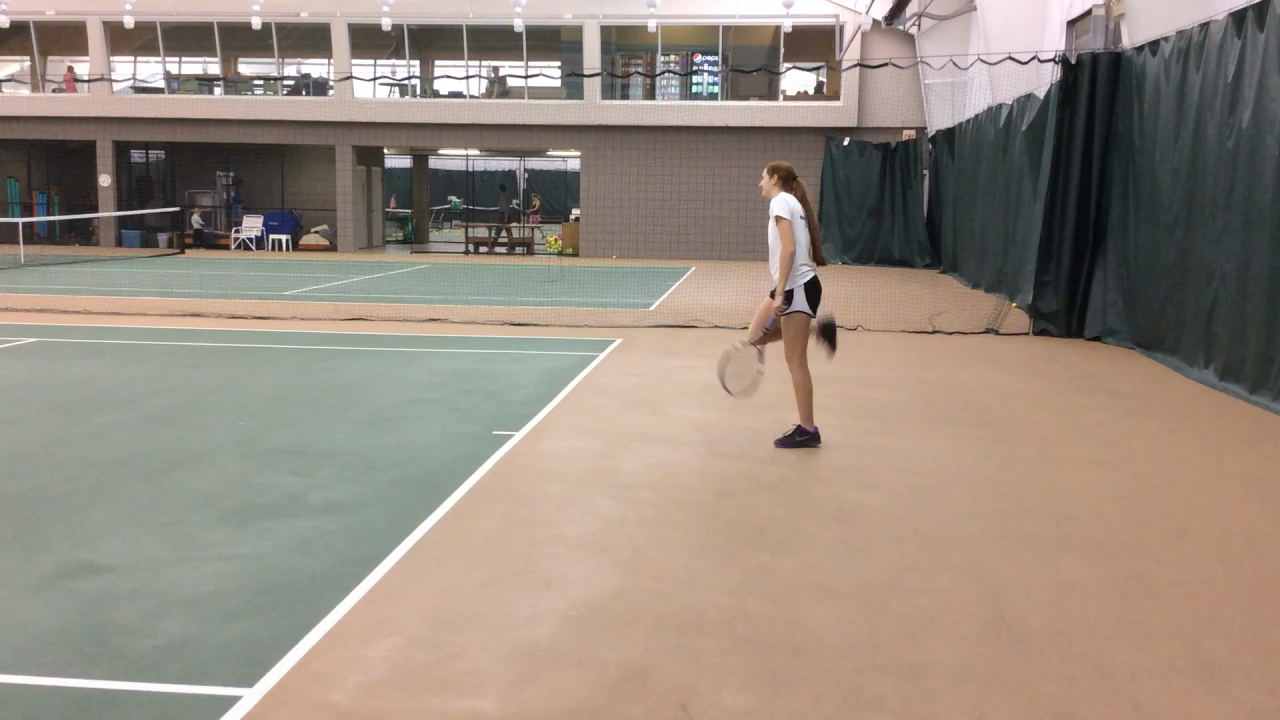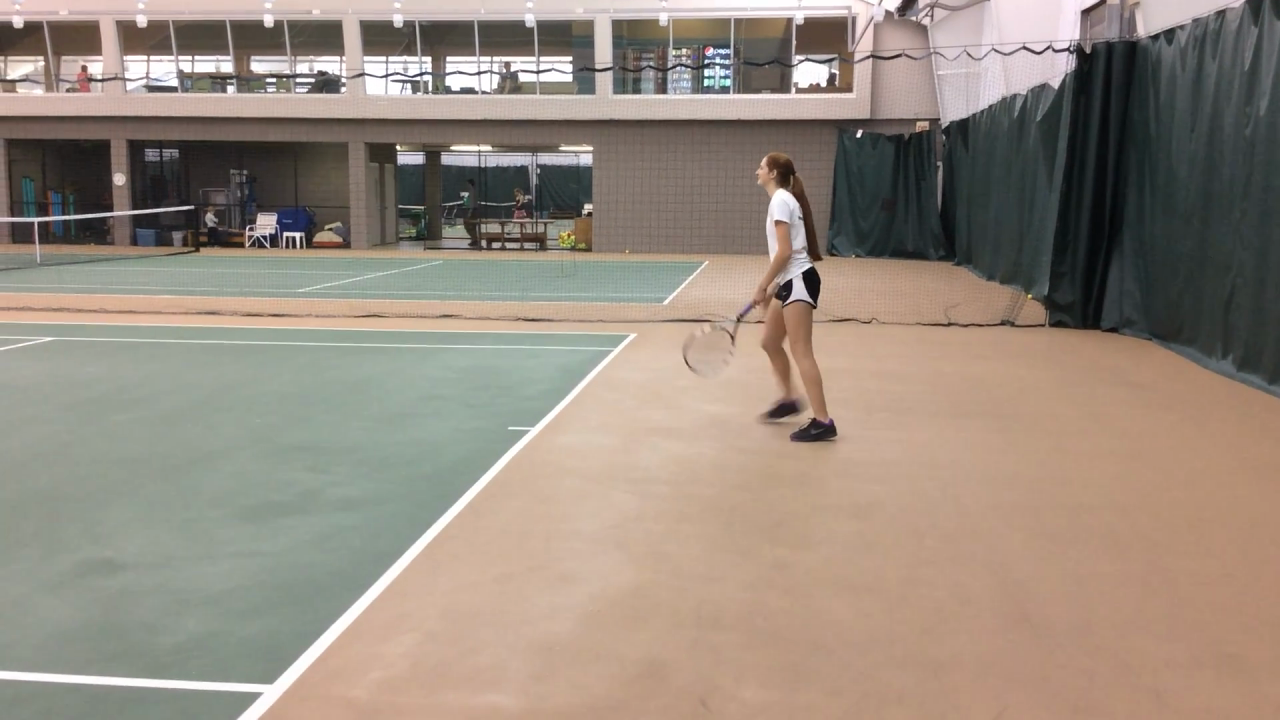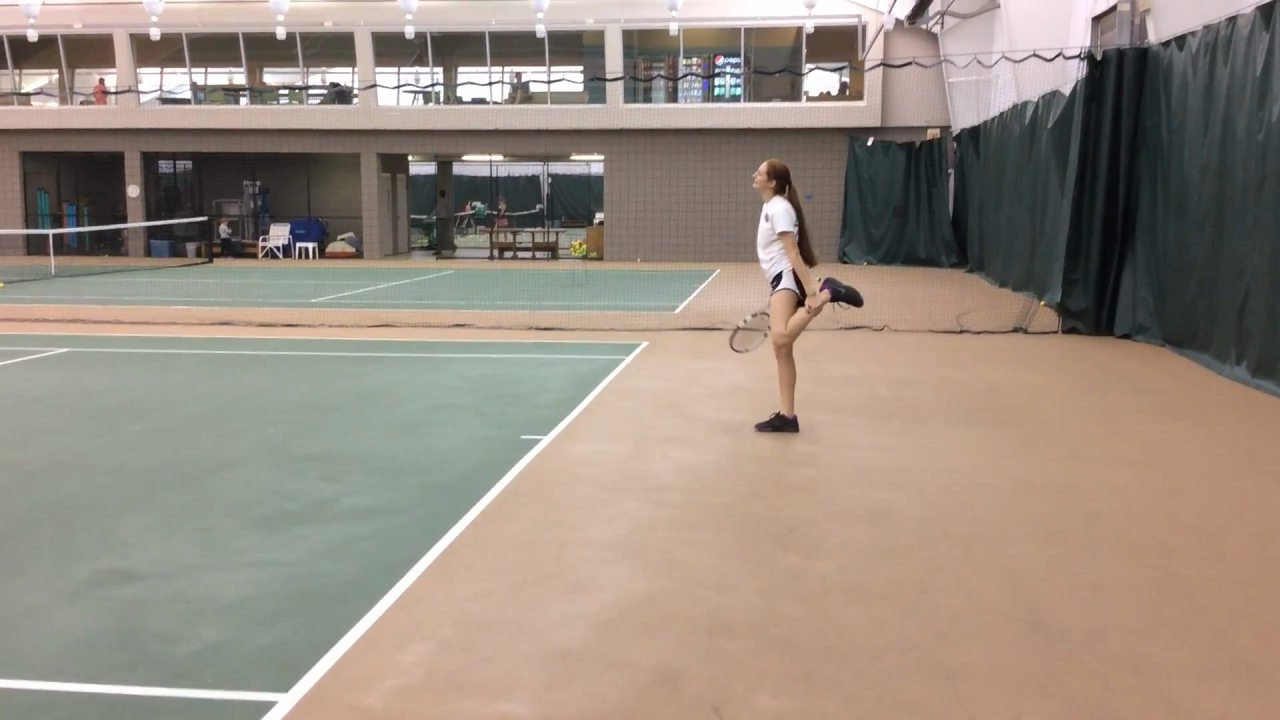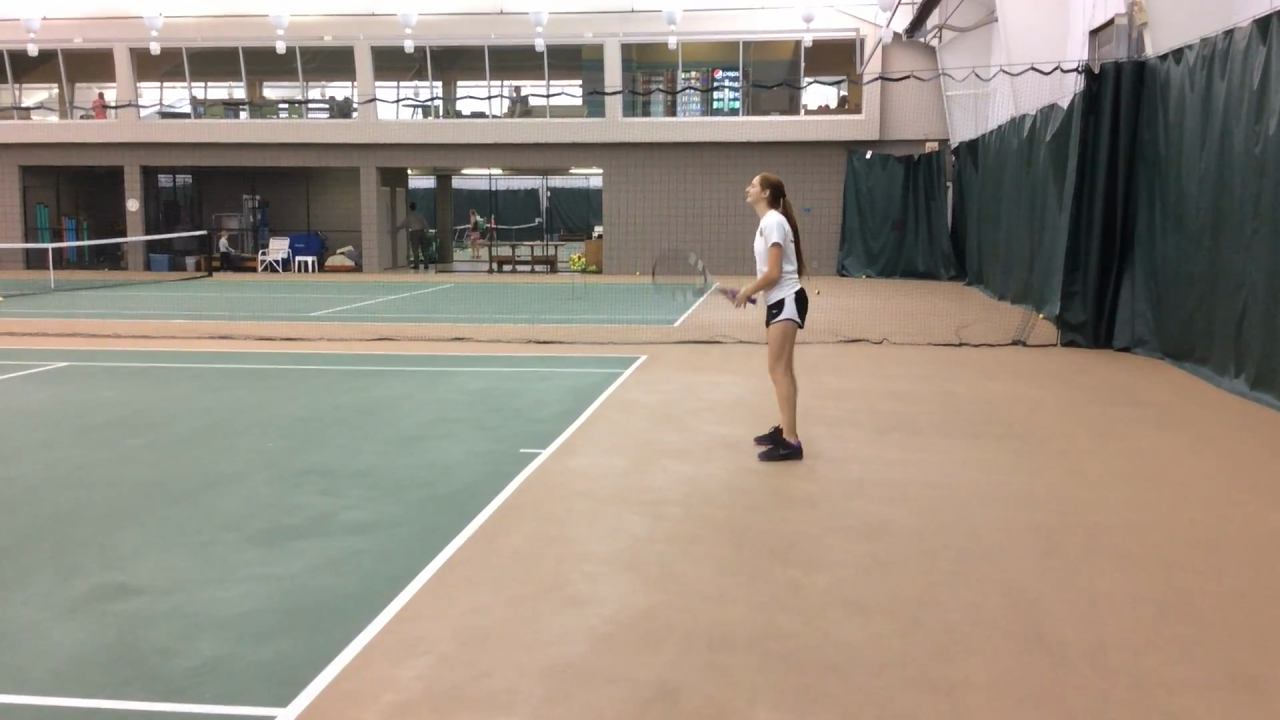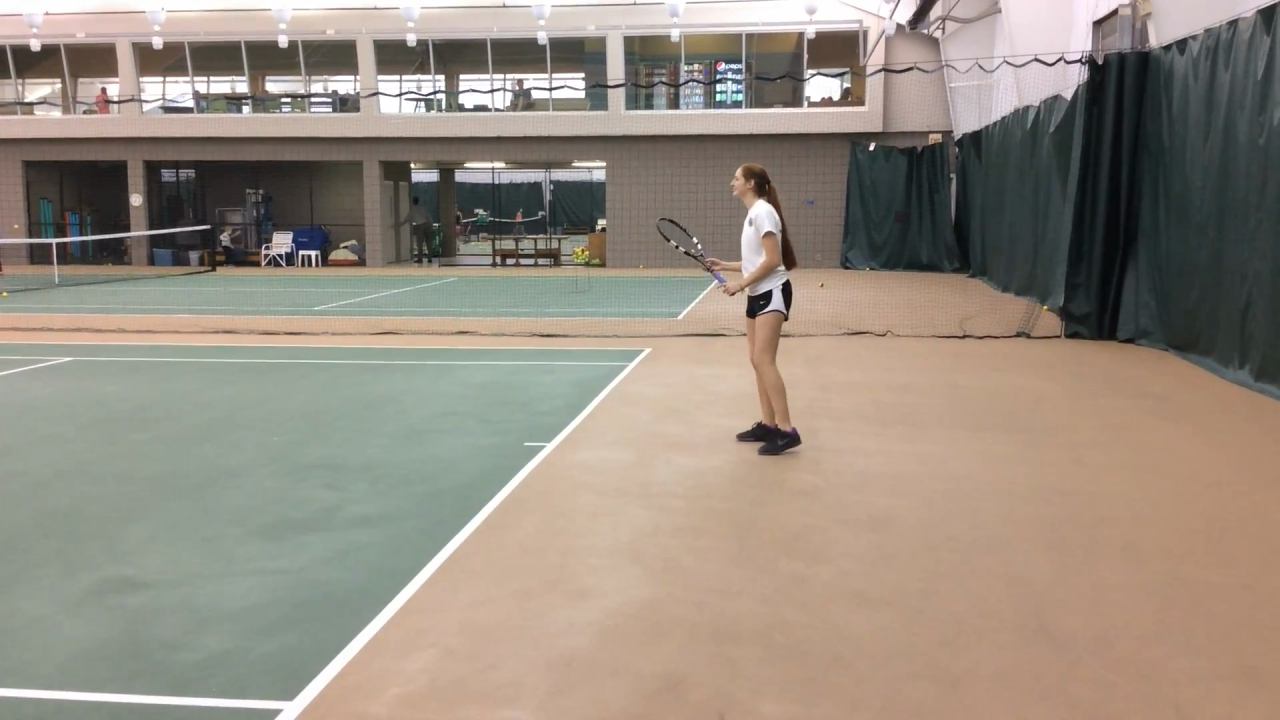
dt=1s
person 1, frame 1
left shoulder: (780, 201)
right shoulder: (791, 202)
left elbow: (788, 248)
left wrist: (780, 293)
left hip: (796, 287)
right hip: (791, 286)
left knee: (795, 362)
right knee: (757, 337)
left ankle: (807, 430)
right ankle: (818, 328)
person 1, frame 2
left shoulder: (780, 200)
right shoulder: (782, 199)
left elbow: (784, 252)
left wrist: (763, 287)
right wrist: (768, 288)
left hip: (798, 281)
right hip: (790, 282)
left knee: (801, 353)
right knee: (769, 342)
left ankle: (822, 422)
right ankle: (789, 400)
person 1, frame 3
left shoulder: (779, 208)
right shoulder: (770, 206)
left elbow: (794, 254)
left wrist: (811, 291)
left hip: (786, 278)
right hip: (780, 280)
left knee: (782, 337)
right knee: (781, 350)
left ankle: (827, 292)
right ankle: (786, 416)
person 1, frame 4
left shoulder: (773, 221)
right shoulder: (767, 222)
left elbow: (773, 273)
left wrist: (745, 293)
right wrist: (748, 291)
left hip: (787, 302)
right hip: (778, 302)
left knee: (779, 370)
right knee: (781, 370)
left ankle: (790, 442)
right ankle: (784, 429)
person 1, frame 5
left shoulder: (763, 211)
right shoulder: (752, 213)
left elbow: (772, 260)
left wrist: (739, 284)
right wrist: (725, 265)
left hip: (772, 293)
right hip: (757, 295)
left knee: (764, 362)
right knee: (757, 362)
left ankle: (787, 431)
right ankle: (768, 425)
